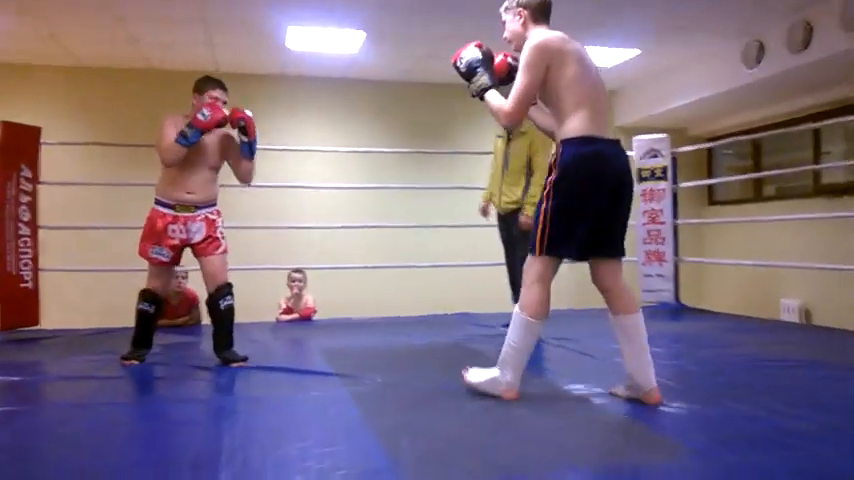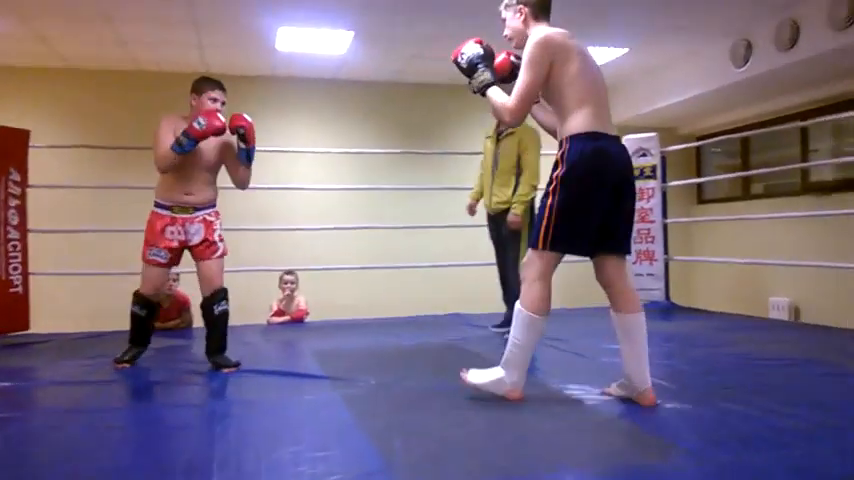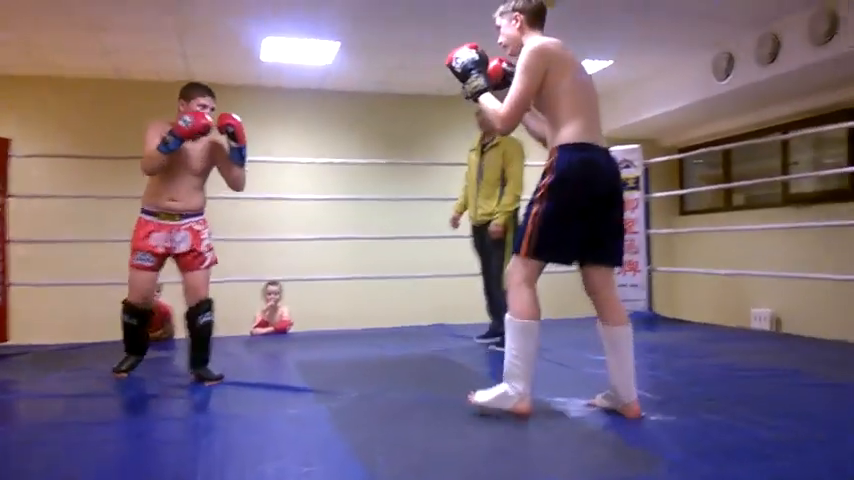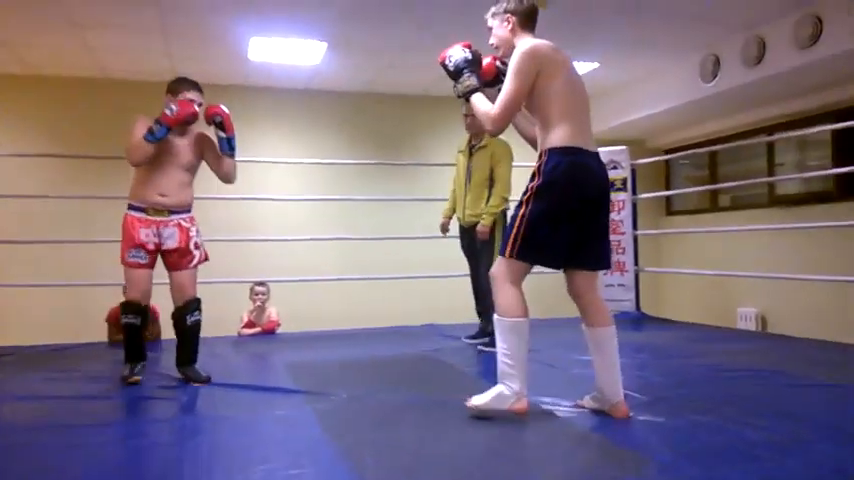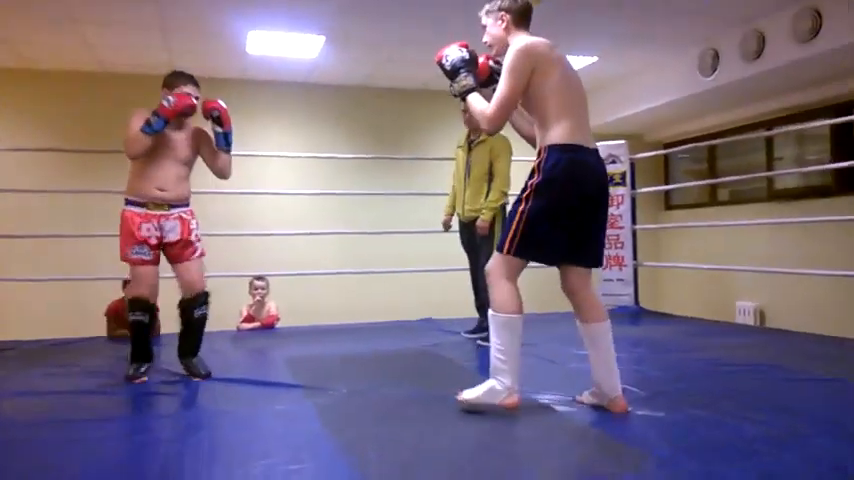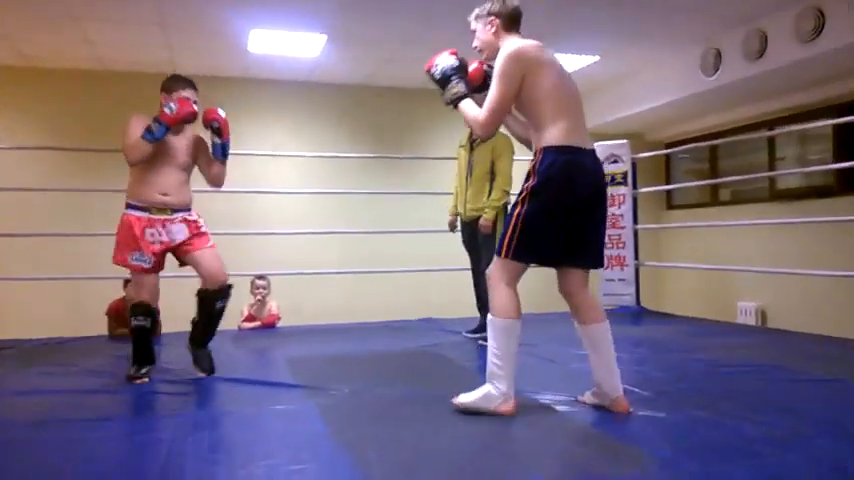
dt=0.1s
person 1, frame 1
left shoulder: (540, 44)
right shoulder: (573, 47)
left elbow: (508, 118)
left wrist: (482, 83)
right wrist: (527, 98)
left hip: (581, 160)
right hip: (613, 160)
left knee: (537, 272)
right knee: (609, 277)
left ankle: (506, 378)
right ankle: (645, 383)
person 1, frame 2
left shoulder: (542, 40)
right shoulder: (570, 46)
left elbow: (512, 115)
left wrist: (484, 80)
right wrist: (523, 87)
left hip: (584, 158)
right hip: (614, 157)
left knee: (537, 267)
right knee: (613, 276)
left ankle: (511, 376)
right ankle: (639, 383)
person 1, frame 3
left shoulder: (536, 49)
right shoulder: (561, 56)
left elbow: (505, 122)
left wrist: (477, 85)
right wrist: (510, 90)
left hip: (572, 168)
right hip: (603, 168)
left knee: (520, 274)
right knee: (601, 286)
left ankle: (516, 389)
right ankle: (625, 395)
person 1, frame 4
left shoulder: (528, 51)
right shoulder: (553, 57)
left elbow: (495, 123)
left wrist: (469, 85)
right wrist: (499, 90)
left hip: (562, 170)
right hip: (591, 172)
left knee: (505, 274)
right knee: (584, 289)
left ankle: (513, 389)
right ankle: (612, 396)
person 1, frame 5
left shoulder: (523, 49)
right shoulder: (548, 55)
left elbow: (491, 122)
left wrist: (465, 84)
right wrist: (495, 89)
left hip: (561, 167)
right hip: (590, 168)
left knee: (500, 270)
right knee: (579, 286)
left ankle: (504, 384)
right ankle: (610, 391)
person 1, frame 6
left shoulder: (514, 53)
right shoulder: (543, 58)
left elbow: (484, 127)
left wrist: (456, 90)
right wrist: (503, 104)
left hip: (559, 169)
right hip: (589, 169)
left knee: (501, 275)
right knee: (576, 287)
left ankle: (500, 392)
right ankle: (611, 390)
person 2, frame 1
left shoulder: (225, 139)
right shoulder: (172, 124)
left elbow: (245, 177)
right elbow: (168, 158)
left wrist: (247, 138)
right wrist: (195, 127)
left hip: (205, 217)
right hip: (167, 215)
left knee: (220, 284)
right knee: (157, 285)
left ankle: (225, 348)
right ankle: (140, 344)
person 2, frame 2
left shoulder: (224, 140)
right shoulder: (171, 125)
left elbow: (242, 182)
right elbow: (163, 165)
left wrist: (246, 144)
right wrist: (192, 134)
left hip: (205, 219)
right hip: (166, 216)
left knee: (214, 288)
right knee: (150, 289)
left ankle: (216, 352)
right ankle: (137, 343)
person 2, frame 3
left shoulder: (214, 144)
right shoulder: (158, 129)
left elbow: (238, 184)
right elbow: (148, 166)
left wrist: (237, 145)
right wrist: (177, 135)
left hip: (191, 227)
right hip: (152, 224)
left knee: (199, 299)
right knee: (138, 297)
left ankle: (199, 364)
right ankle: (134, 351)
person 2, frame 4
left shoulder: (201, 140)
right shoulder: (145, 124)
left elbow: (229, 176)
right elbow: (135, 158)
left wrist: (225, 135)
right wrist: (164, 124)
left hip: (180, 223)
right hip: (141, 220)
left knee: (186, 298)
right knee: (136, 296)
left ankle: (187, 363)
right ankle: (134, 359)
person 2, frame 5
left shoulder: (197, 134)
right shoulder: (142, 117)
left elbow: (224, 171)
right elbow: (132, 150)
left wrist: (223, 129)
right wrist: (161, 116)
left hip: (179, 217)
right hip: (139, 214)
left knee: (195, 290)
right knee: (143, 292)
left ankle: (189, 354)
right ankle: (141, 359)
person 2, frame 6
left shoulder: (196, 137)
right shoulder: (140, 123)
left elbow: (216, 179)
right elbow: (133, 156)
left wrist: (221, 139)
right wrist: (163, 122)
left hip: (183, 220)
right hip: (141, 220)
left knee: (218, 281)
right knee: (145, 295)
left ankle: (199, 343)
right ankle: (142, 360)
person 3, frame 1
left shoulder: (536, 134)
right shoulder: (501, 137)
left elbow: (540, 174)
left wrist: (530, 209)
right wrist: (487, 198)
left hip: (524, 209)
right hip: (504, 210)
left knee: (526, 265)
right knee: (513, 265)
person 3, frame 2
left shoulder: (526, 133)
right shoulder: (491, 137)
left elbow: (530, 175)
left wrist: (518, 208)
right wrist: (475, 197)
left hip: (514, 211)
right hip: (494, 211)
left knee: (517, 266)
right knee: (504, 266)
right ankle: (511, 315)
person 3, frame 3
left shoulder: (510, 146)
right shoulder: (475, 150)
left elbow: (514, 186)
left wrist: (500, 219)
right wrist: (459, 209)
left hip: (499, 222)
right hip: (479, 222)
left knee: (501, 278)
right knee: (489, 277)
left ankle: (507, 330)
right ankle: (497, 326)
person 3, frame 4
left shoulder: (498, 147)
right shoulder: (462, 152)
left elbow: (501, 189)
left wrist: (487, 219)
right wrist: (448, 214)
left hip: (488, 224)
right hip: (466, 224)
left knee: (490, 278)
right knee: (477, 278)
left ankle: (496, 331)
right ankle: (485, 326)
person 3, frame 5
left shoulder: (497, 142)
right shoulder: (462, 146)
left elbow: (501, 183)
left wrist: (486, 214)
right wrist: (449, 211)
left hip: (488, 219)
right hip: (466, 219)
left knee: (489, 273)
right knee: (476, 273)
right ankle: (484, 321)
person 3, frame 6
left shoulder: (499, 141)
right shoulder: (464, 145)
left elbow: (502, 182)
left wrist: (489, 213)
right wrist: (454, 212)
left hip: (490, 218)
right hip: (468, 219)
right knee: (478, 273)
right ankle: (485, 321)
